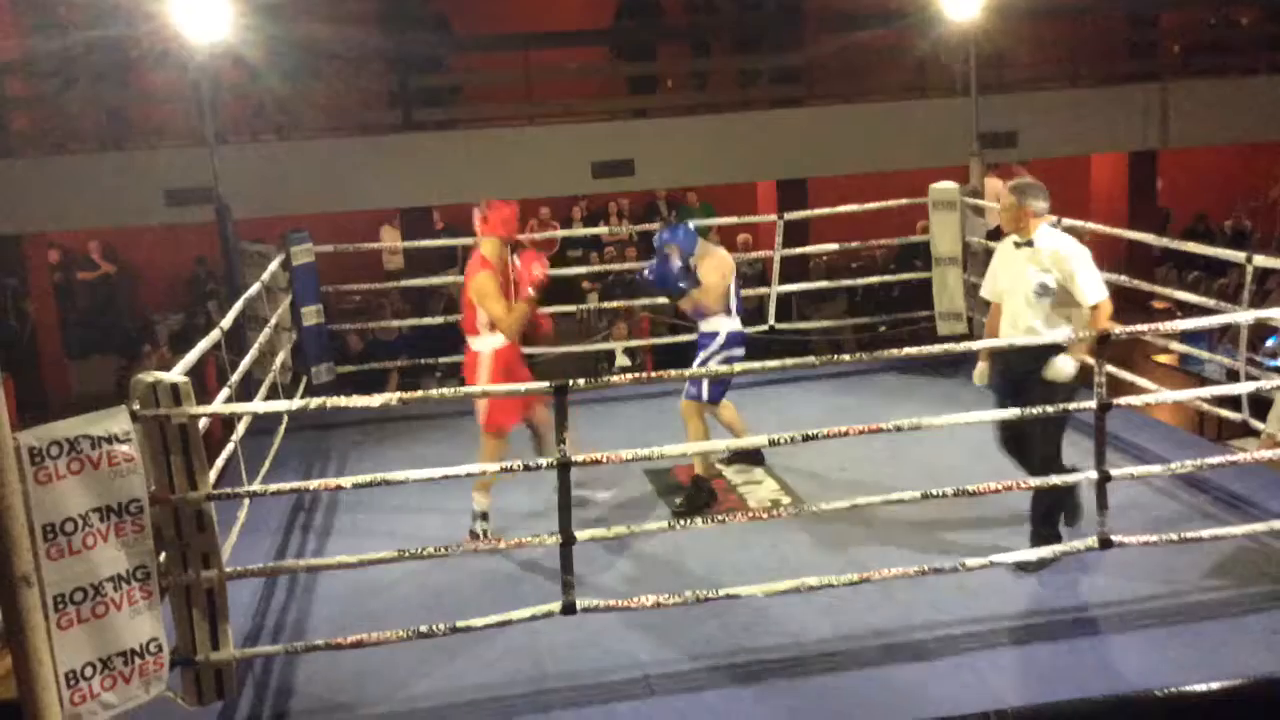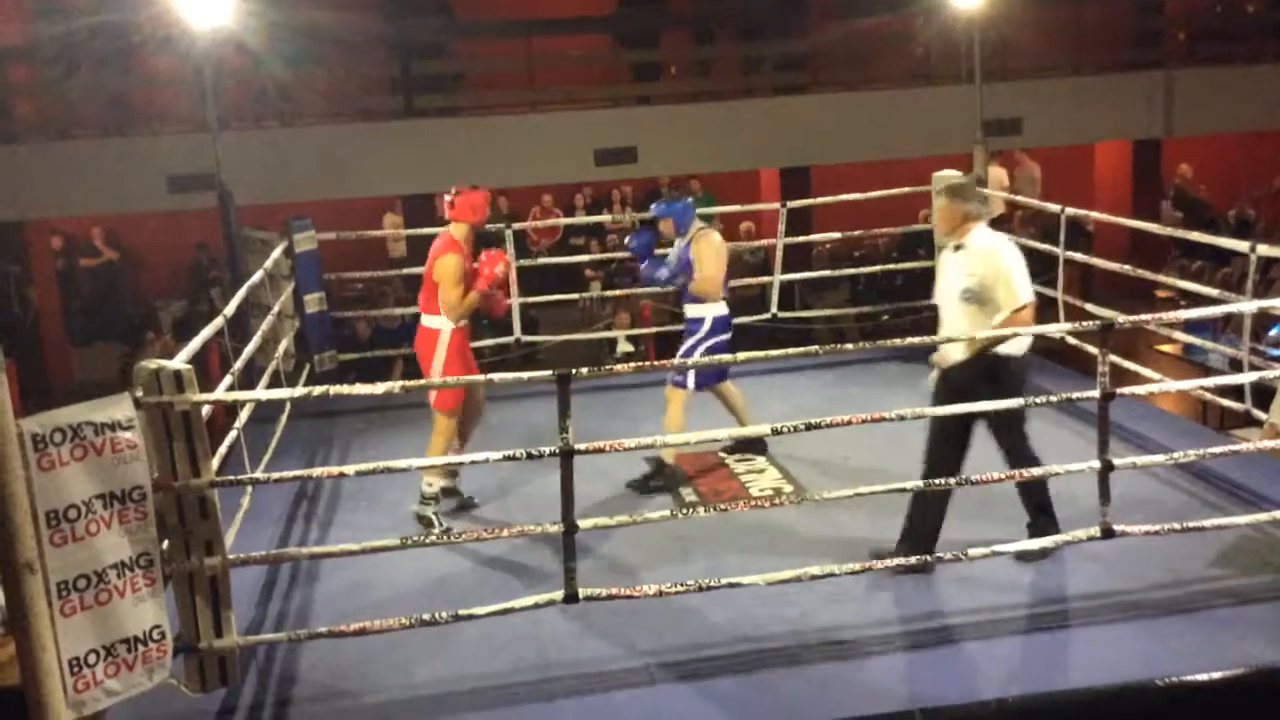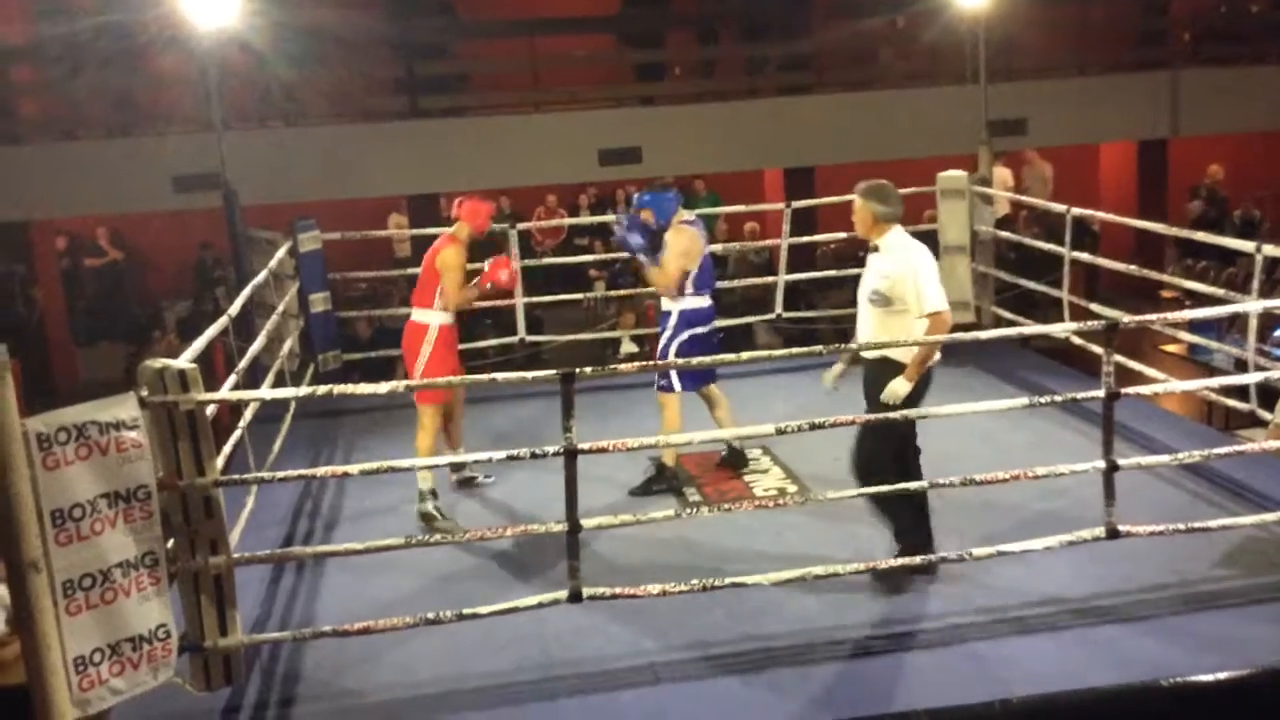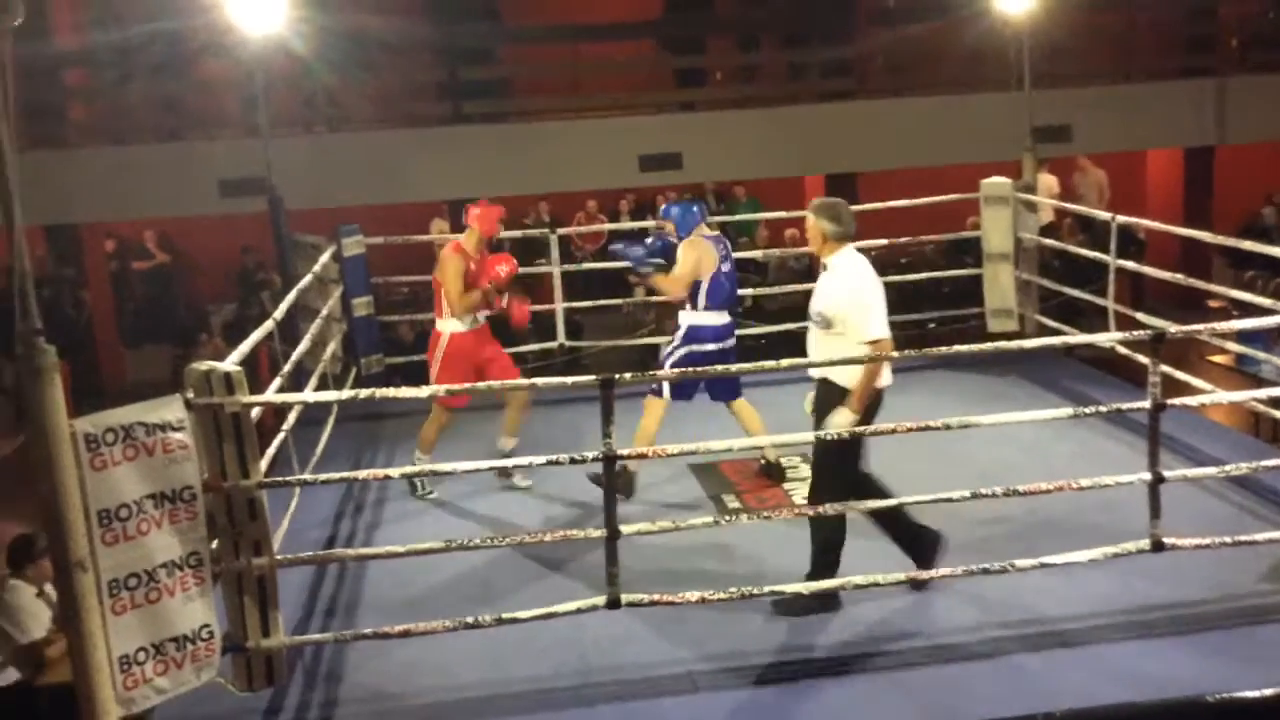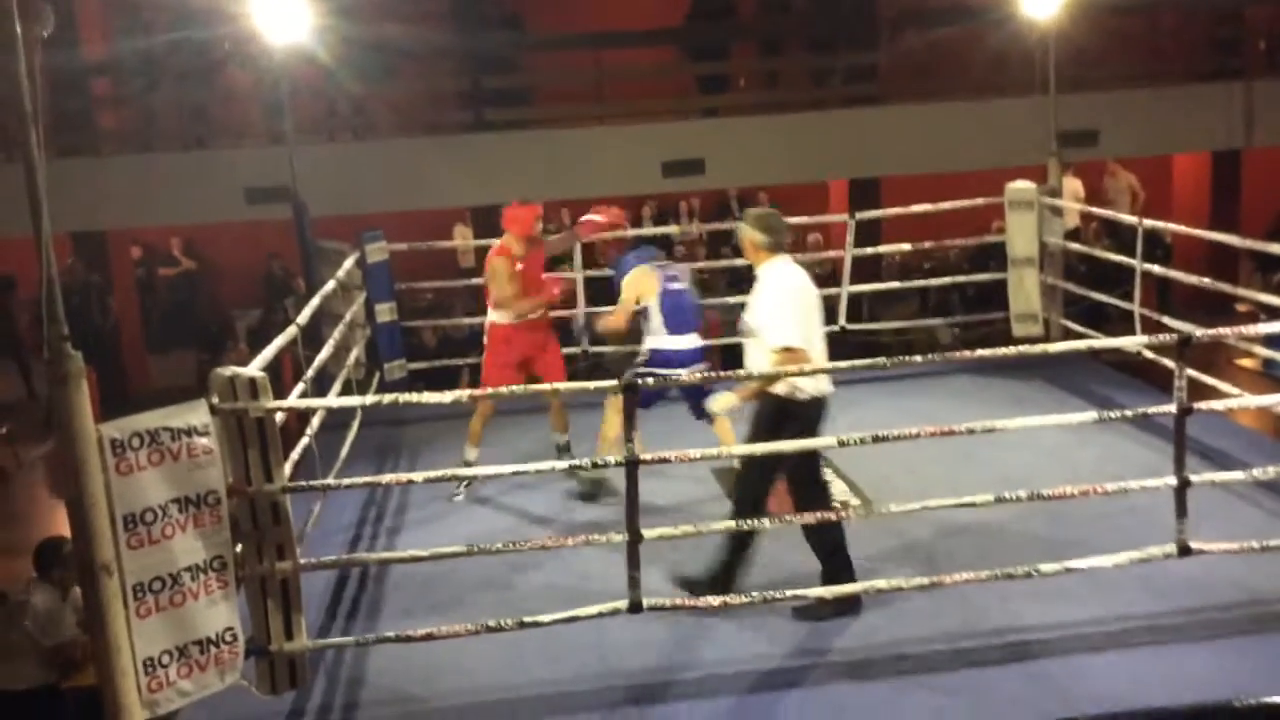
dt=0.4s
person 1, frame 1
left shoulder: (1066, 251)
right shoulder: (1005, 250)
left elbow: (1101, 308)
left wrist: (1074, 356)
right wrist: (986, 356)
left hip: (1051, 360)
right hip: (1012, 356)
left knee: (1043, 447)
right knee: (1013, 440)
left ankle: (1045, 538)
right ankle: (1063, 491)
person 1, frame 2
left shoulder: (999, 252)
right shoulder: (949, 254)
left elbow: (1023, 315)
left wrist: (970, 348)
right wrist: (941, 361)
left hip: (997, 366)
right hip: (957, 366)
left knee: (1016, 451)
right knee: (940, 456)
left ankle: (1044, 529)
right ankle: (916, 546)
person 1, frame 3
left shoulder: (911, 256)
right shoulder: (879, 253)
left elbow: (941, 321)
left wrist: (910, 376)
right wrist: (846, 361)
left hip: (900, 373)
right hip: (877, 368)
left knee: (871, 463)
right knee: (900, 461)
left ankle: (914, 544)
right ankle: (918, 550)
person 1, frame 4
left shoulder: (854, 279)
right shoulder: (837, 270)
left elbow: (879, 348)
left wrist: (851, 408)
right wrist: (820, 387)
left hip: (850, 395)
right hip: (836, 388)
left knee: (828, 491)
right knee: (850, 482)
left ankle: (820, 588)
right ankle: (921, 544)
person 1, frame 5
left shoulder: (778, 285)
right shoulder: (785, 275)
left elbow: (790, 356)
left wrist: (739, 395)
left hip: (792, 402)
right hip: (784, 399)
left knee: (809, 497)
right knee: (750, 488)
left ankle: (841, 591)
right ankle: (722, 580)
person 2, frame 1
left shoulder: (498, 259)
right shoulder: (486, 274)
right elbow: (510, 327)
left wrist: (531, 317)
right wrist: (531, 287)
left hip: (506, 355)
right hip: (489, 362)
left knee: (542, 421)
right knee: (495, 448)
right ankle: (479, 522)
person 2, frame 2
left shoulder: (459, 244)
right shoulder: (451, 257)
right elbow: (454, 314)
left wrist: (488, 294)
right wrist: (485, 284)
left hip: (454, 338)
right hip: (441, 339)
left knee: (473, 408)
right knee: (446, 422)
left ankle: (448, 481)
right ankle: (427, 503)
person 2, frame 3
left shoulder: (451, 244)
right shoulder: (453, 249)
right elbow: (453, 301)
left wrist: (485, 281)
right wrist: (488, 283)
left hip: (439, 332)
right hip: (429, 334)
left knee: (454, 404)
right knee: (431, 417)
left ankle: (459, 470)
right ankle: (427, 502)
person 2, frame 4
left shoulder: (480, 254)
right shoulder: (453, 258)
right elbow: (458, 307)
left wrist: (507, 304)
right wrist: (491, 284)
left hip: (480, 336)
right hip: (453, 342)
left knee: (520, 395)
right knee: (442, 415)
left ankle: (505, 462)
right ankle: (417, 470)
person 2, frame 5
left shoulder: (534, 246)
right shoulder: (499, 260)
left elbow: (565, 240)
right elbow: (512, 307)
left wrist: (594, 223)
right wrist: (547, 295)
left hip: (538, 329)
right hip: (504, 334)
left knee: (558, 397)
right knee: (486, 406)
left ankle: (564, 452)
right ankle: (468, 469)
person 3, frame 1
left shoulder: (712, 258)
right shoulder: (697, 261)
left elbow: (712, 303)
right elbow: (693, 308)
left wrist: (679, 282)
right wrist: (669, 282)
left hip: (722, 338)
right hip: (715, 338)
left knee: (691, 406)
right knee: (712, 401)
left ankle: (702, 486)
right ankle: (749, 448)
person 3, frame 2
left shoulder: (707, 240)
right shoulder: (684, 240)
left elbow: (713, 290)
right elbow: (672, 272)
left wrist: (675, 278)
right wrist: (646, 257)
left hip: (709, 324)
right hip: (702, 323)
left knee: (676, 392)
right knee: (718, 382)
left ankle: (665, 469)
right ankle: (752, 437)
person 3, frame 3
left shoulder: (679, 234)
right shoulder: (690, 224)
left elbow: (666, 285)
right elbow: (671, 264)
left wrist: (641, 251)
right wrist: (644, 243)
left hip: (682, 319)
right hip: (701, 315)
left knee: (668, 395)
right knee: (706, 385)
left ankle: (667, 472)
right ankle: (735, 450)
person 3, frame 4
left shoulder: (692, 246)
right shoulder: (720, 242)
left elbow: (676, 290)
left wrist: (642, 266)
right wrist: (663, 253)
left hip: (695, 334)
right hip: (722, 332)
left knee: (655, 401)
right knee: (735, 399)
left ankle: (626, 475)
right ankle: (772, 462)
person 3, frame 5
left shoulder: (636, 276)
right shoulder: (677, 274)
left elbow: (618, 322)
left wrist: (597, 325)
left hip: (661, 356)
right hip: (693, 353)
left knee: (615, 406)
right knee: (713, 414)
left ankle: (600, 479)
